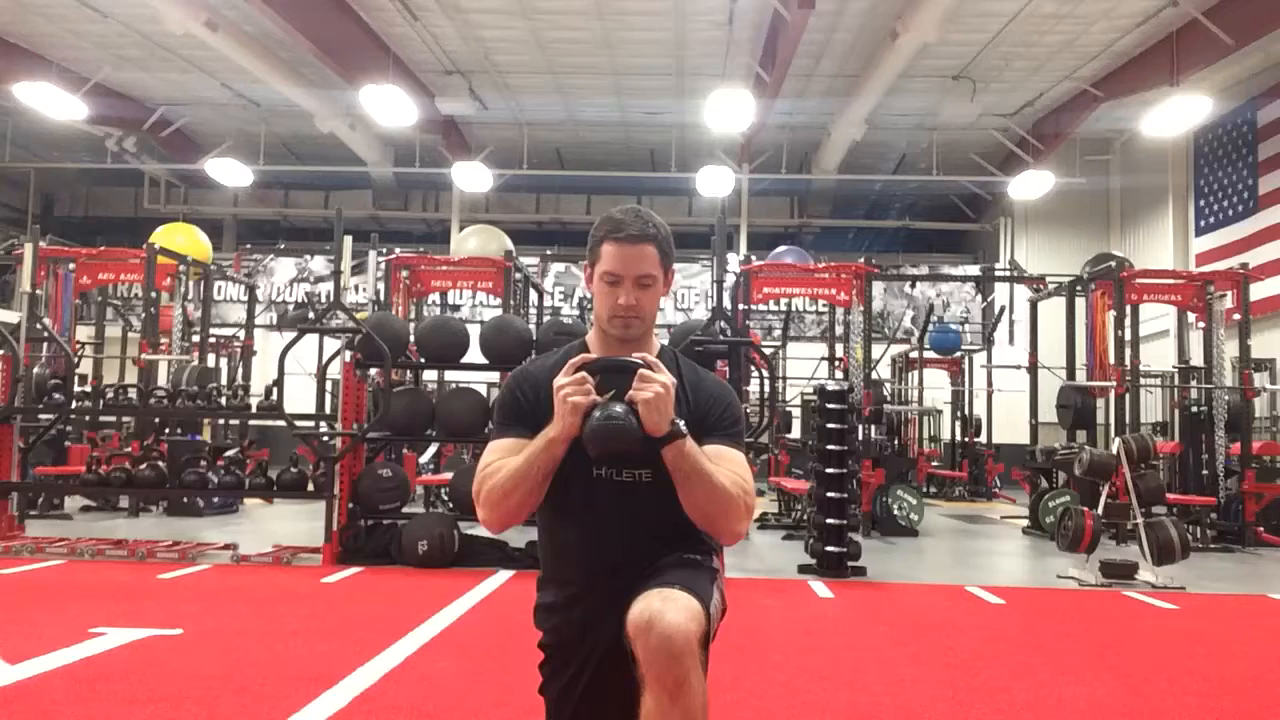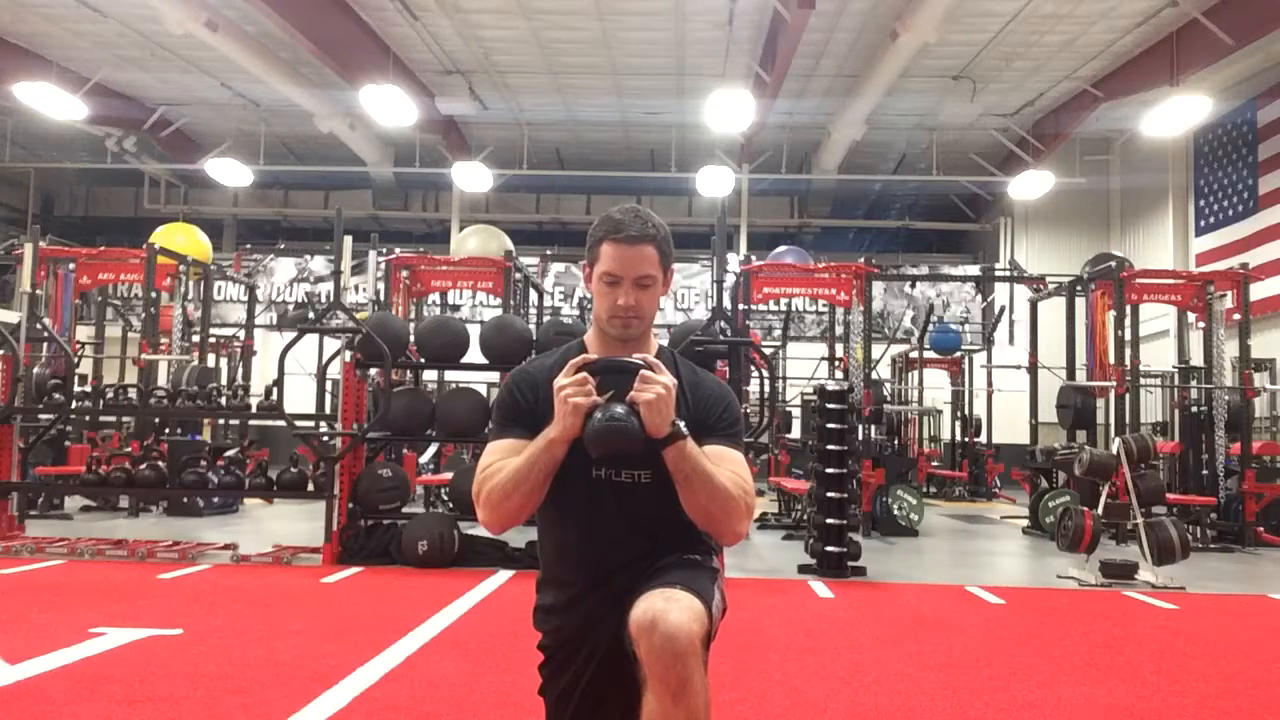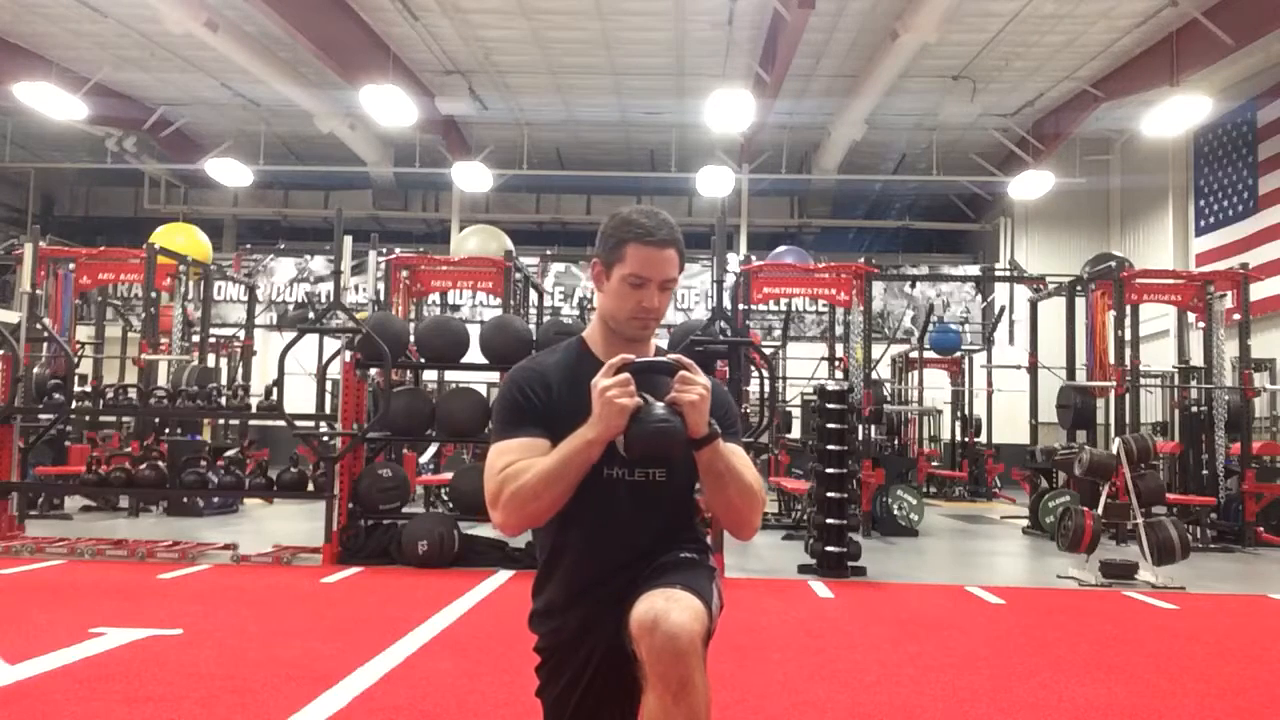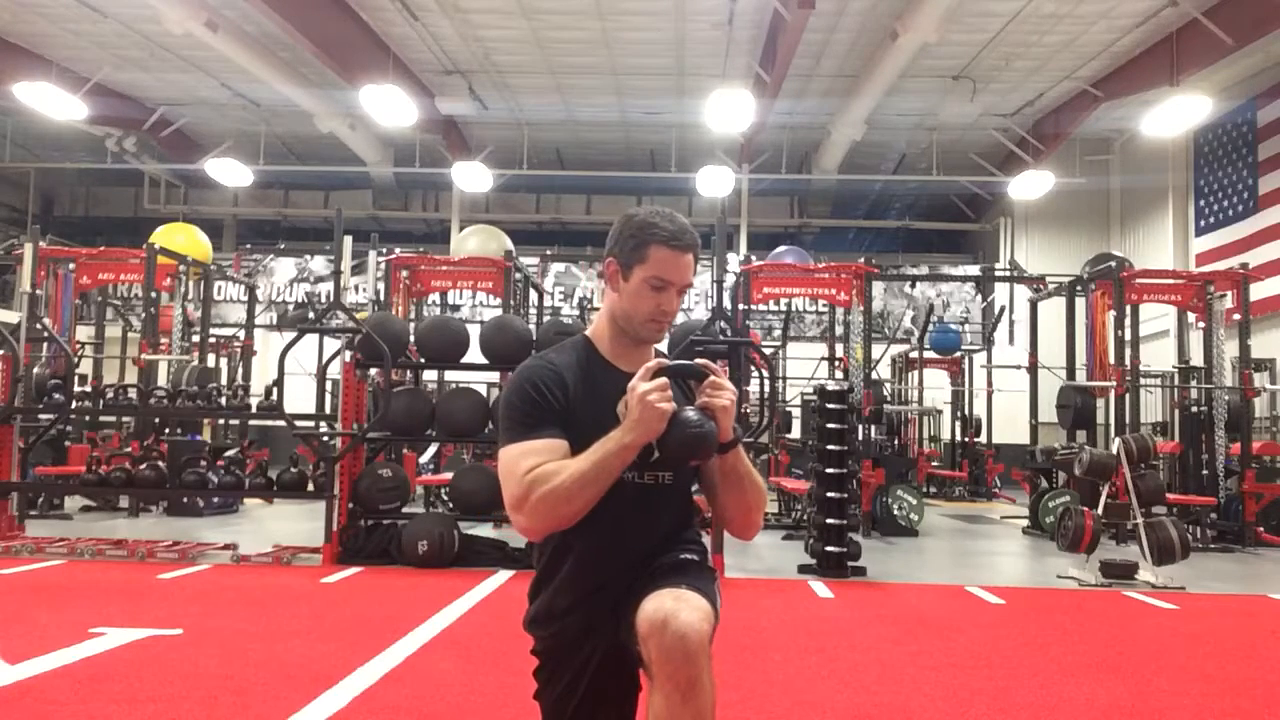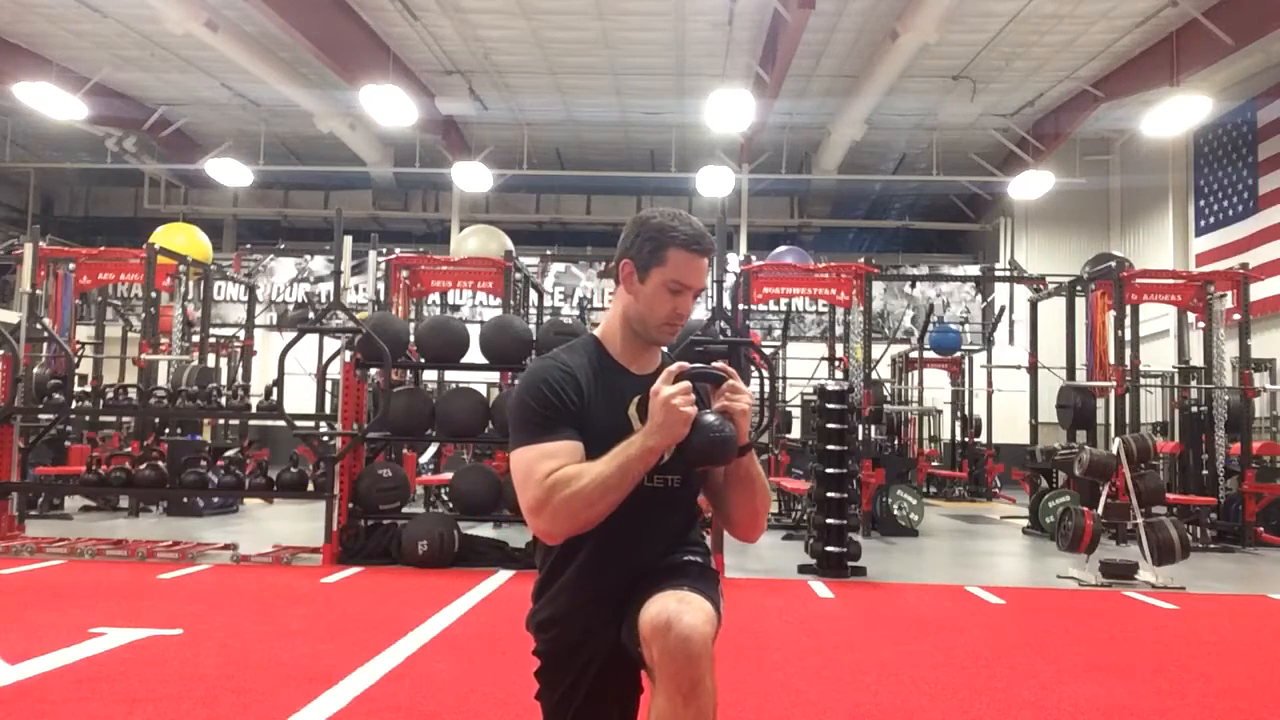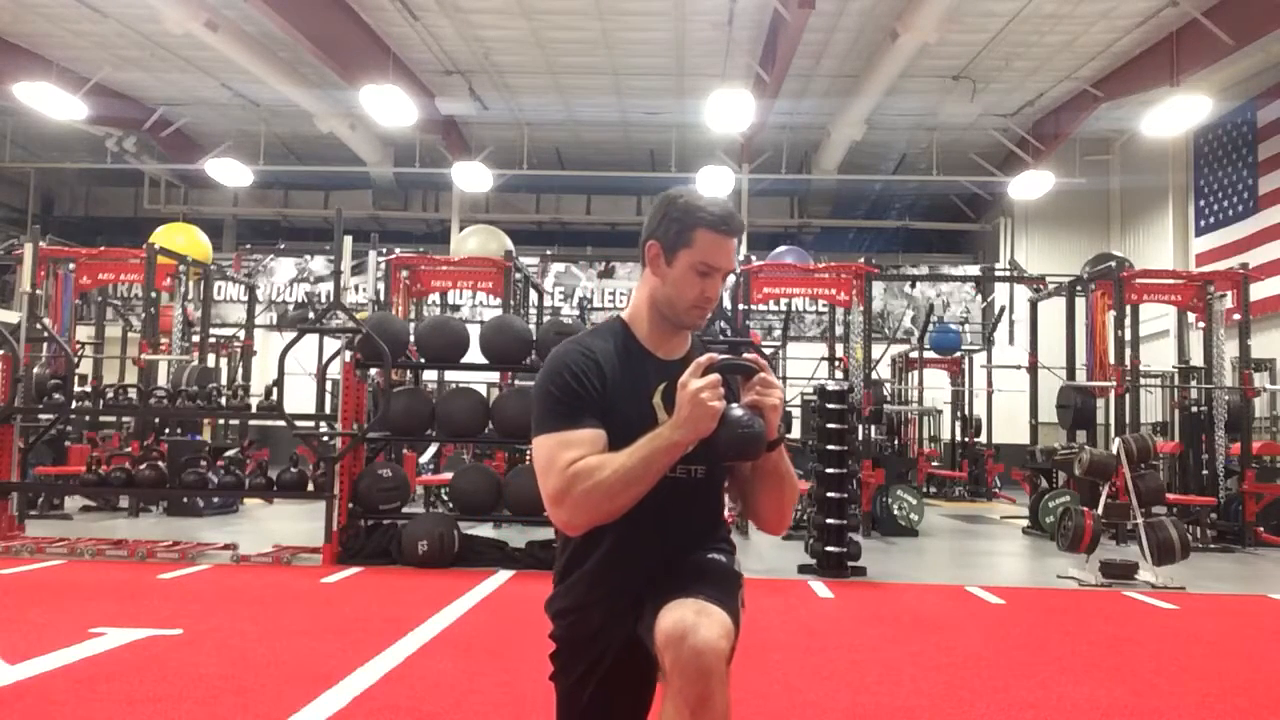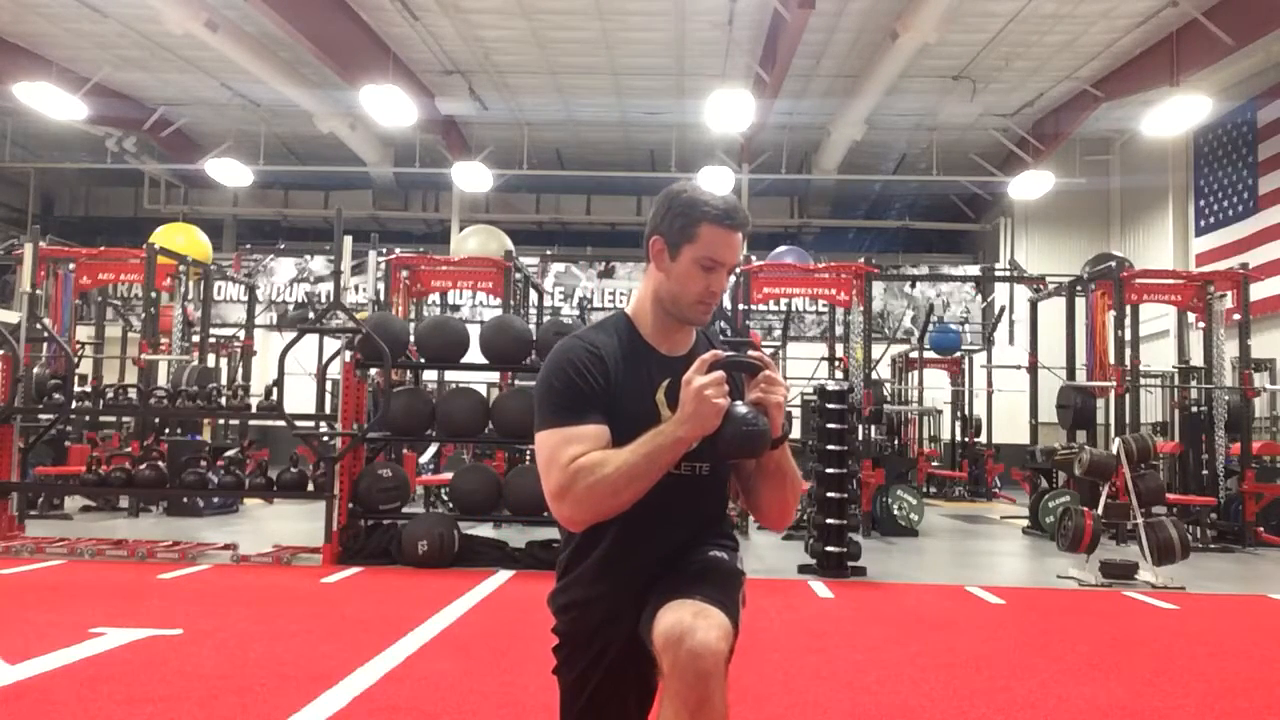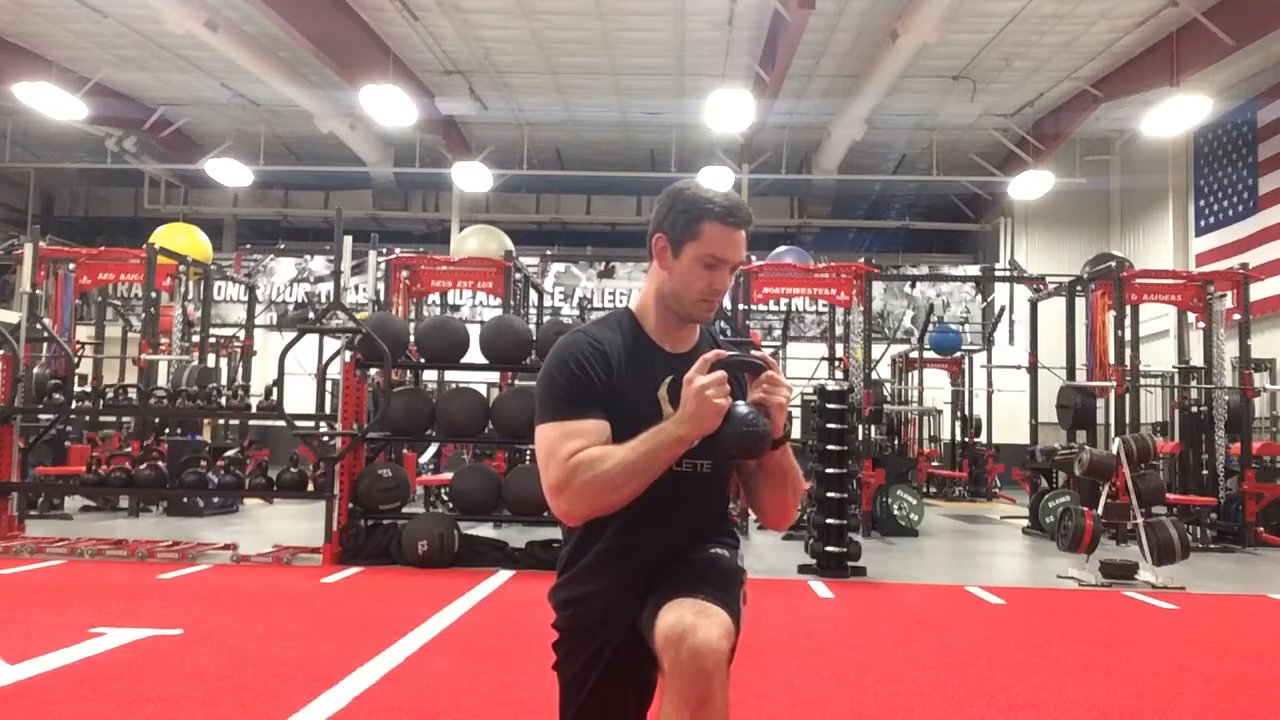
dt=0.7s
person 1, frame 1
left shoulder: (704, 392)
right shoulder: (535, 383)
left elbow: (733, 523)
right elbow: (493, 512)
left wrist: (669, 431)
right wrist: (561, 428)
left hip: (674, 576)
right hip: (575, 603)
left knee: (662, 630)
person 1, frame 2
left shoulder: (703, 392)
right shoulder: (534, 383)
left elbow: (733, 524)
right elbow: (493, 513)
left wrist: (670, 432)
right wrist: (561, 429)
left hip: (673, 575)
right hip: (574, 603)
left knee: (667, 631)
person 1, frame 3
left shoulder: (700, 389)
right shoulder: (536, 381)
left elbow: (745, 521)
right elbow: (508, 512)
left wrist: (703, 433)
right wrist: (598, 428)
left hip: (670, 571)
right hip: (574, 603)
left knee: (669, 630)
person 1, frame 4
left shoulder: (690, 383)
right shoulder: (544, 379)
left elbow: (745, 523)
right elbow: (530, 513)
left wrist: (725, 437)
right wrist: (633, 431)
left hip: (668, 573)
right hip: (574, 607)
left knee: (678, 630)
person 1, frame 5
left shoulder: (694, 386)
right shoulder: (555, 379)
left elbow: (747, 526)
right elbow: (549, 516)
left wrist: (739, 441)
right wrist: (653, 436)
left hip: (672, 575)
right hip: (579, 609)
left knee: (679, 633)
person 1, frame 6
left shoulder: (722, 375)
right shoulder: (579, 364)
left elbow: (773, 519)
right elbow: (569, 505)
left wrist: (769, 435)
right wrist: (679, 430)
left hip: (694, 571)
right hip: (599, 596)
left knee: (697, 644)
person 1, frame 7
left shoulder: (727, 370)
right shoulder: (583, 358)
left elbow: (776, 515)
right elbow: (571, 502)
left wrist: (773, 432)
right wrist: (683, 427)
left hip: (697, 563)
right hip: (602, 589)
left knee: (696, 646)
person 1, frame 8
left shoulder: (731, 369)
right shoulder: (586, 353)
left elbow: (777, 514)
right elbow: (569, 496)
left wrist: (775, 432)
right wrist: (683, 425)
left hip: (697, 560)
right hip: (603, 586)
left knee: (698, 645)
